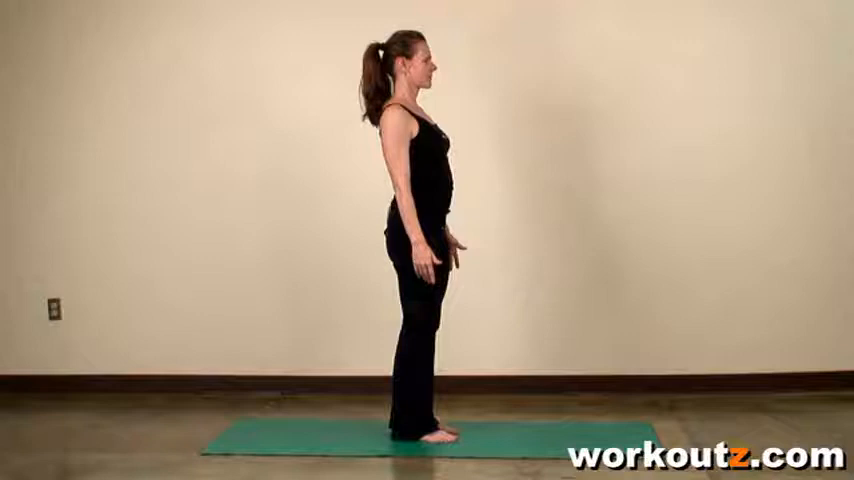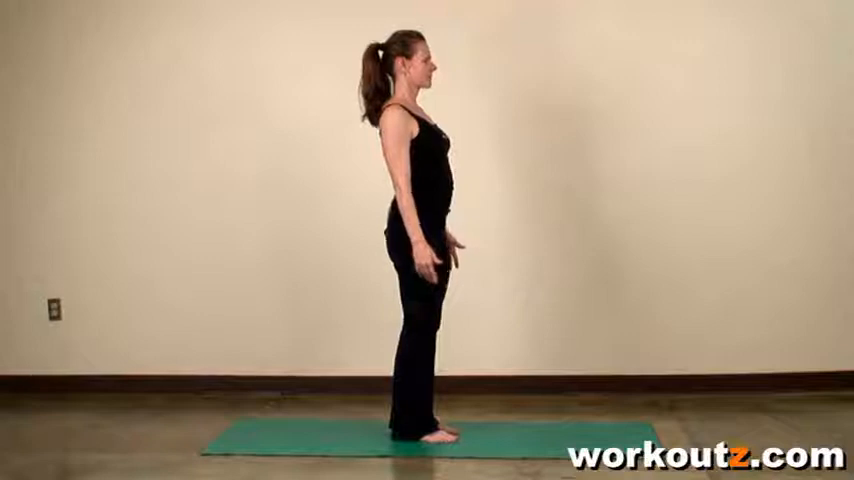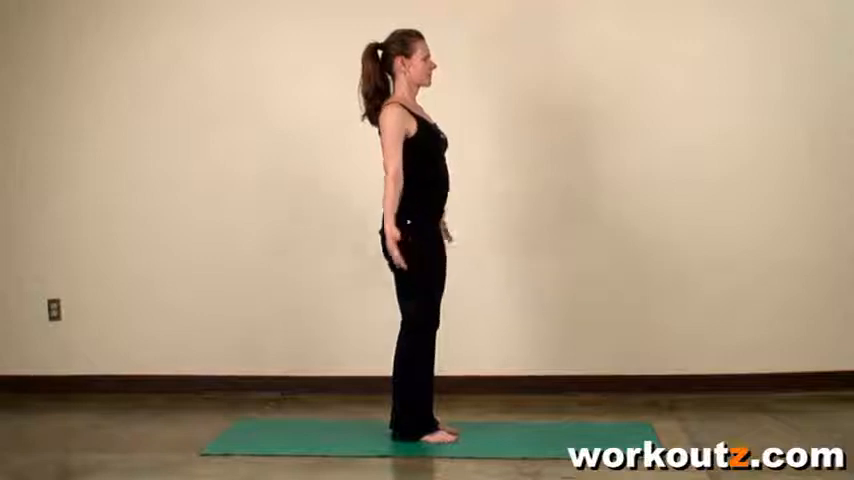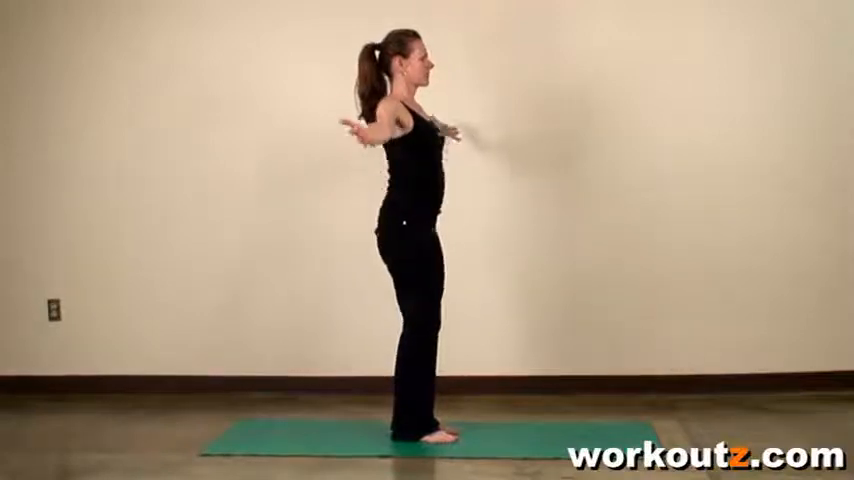
dt=0.5s
person 1, frame 1
left shoulder: (415, 111)
right shoulder: (394, 115)
right elbow: (402, 185)
right wrist: (417, 242)
left hip: (430, 228)
right hip: (412, 232)
left knee: (425, 327)
right knee: (418, 326)
left ankle: (419, 418)
right ankle: (411, 424)
person 1, frame 2
left shoulder: (414, 111)
right shoulder: (394, 115)
right elbow: (403, 185)
right wrist: (418, 242)
left hip: (429, 228)
right hip: (412, 233)
left knee: (425, 327)
right knee: (419, 327)
left ankle: (419, 419)
right ankle: (412, 424)
person 1, frame 3
left shoulder: (413, 109)
right shoulder: (394, 113)
right elbow: (394, 174)
right wrist: (390, 227)
left hip: (426, 229)
right hip: (409, 231)
left knee: (425, 325)
right knee: (418, 325)
left ankle: (419, 418)
right ankle: (411, 424)
person 1, frame 4
left shoulder: (412, 107)
right shoulder: (391, 107)
right elbow: (380, 132)
left wrist: (443, 130)
right wrist: (366, 134)
left hip: (421, 228)
right hip: (403, 229)
left knee: (426, 324)
right knee: (420, 324)
left ankle: (419, 419)
right ankle: (411, 424)
